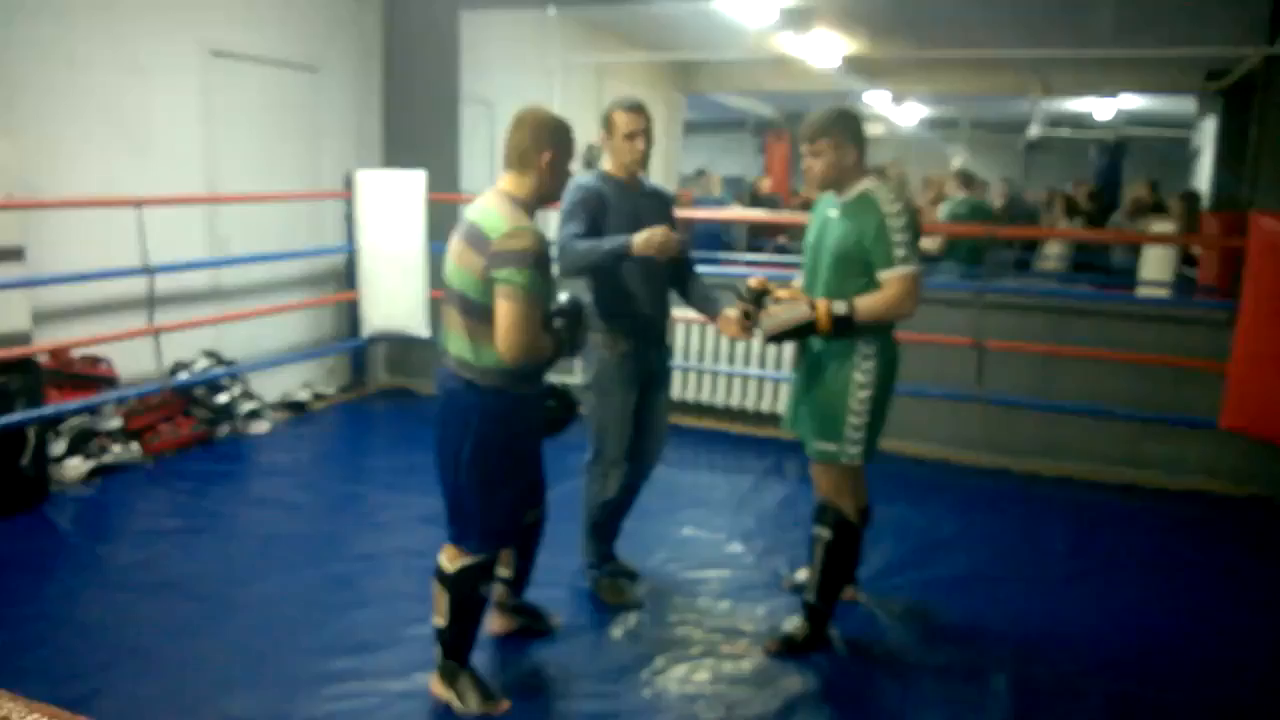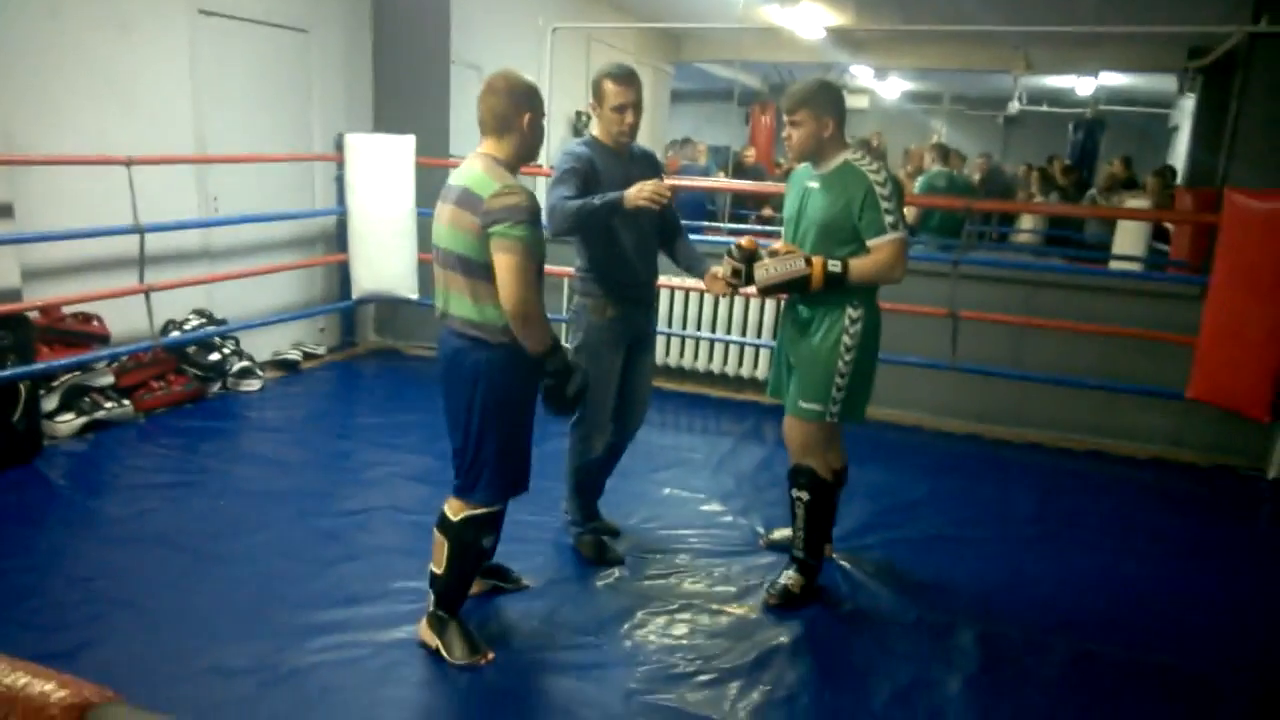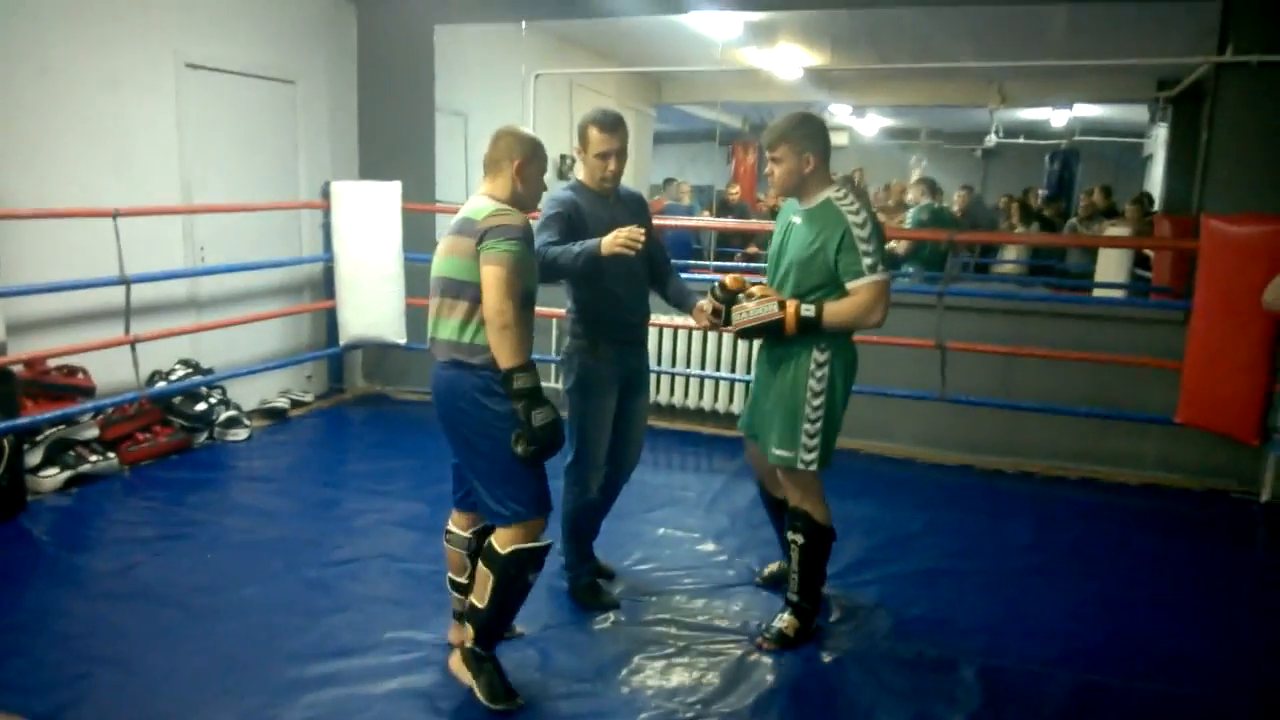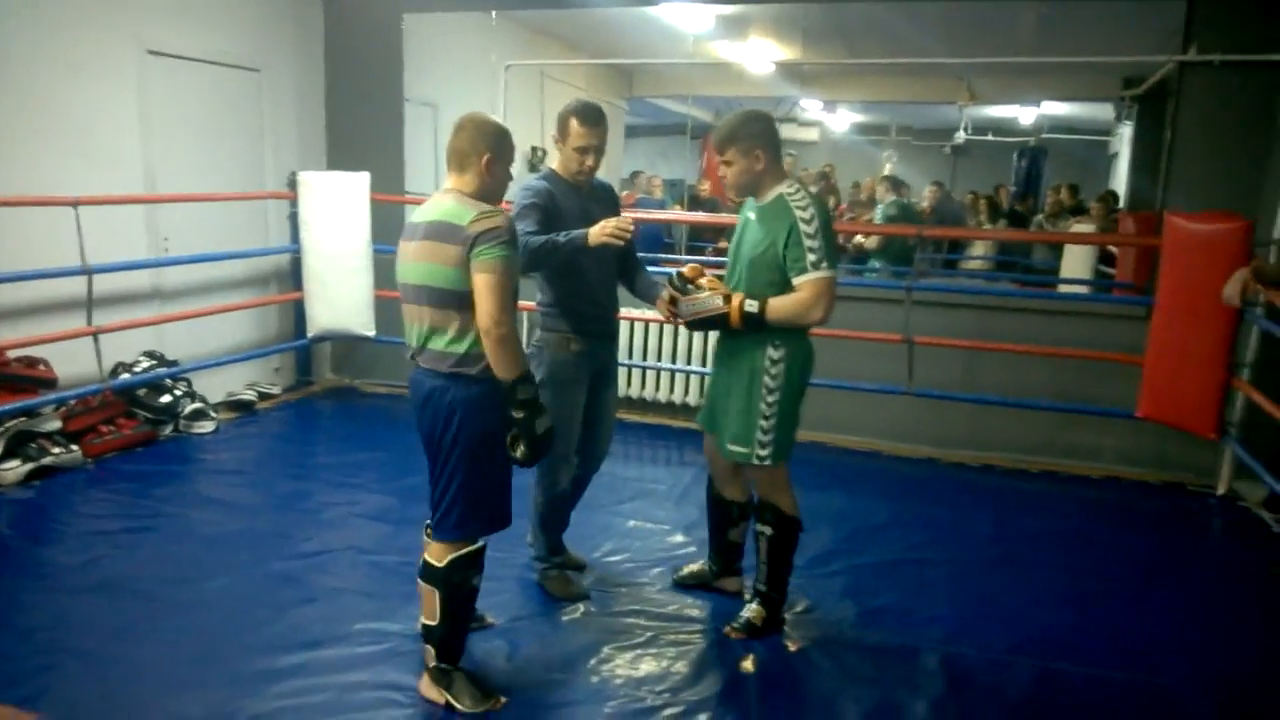
dt=0.4s
person 1, frame 1
left shoulder: (483, 209)
right shoulder: (521, 239)
right elbow: (515, 346)
left wrist: (547, 359)
right wrist: (562, 339)
left hip: (493, 394)
right hip: (486, 401)
left knee: (526, 503)
right knee: (474, 538)
left ankle: (509, 606)
right ankle: (451, 668)
person 1, frame 2
left shoulder: (460, 179)
right shoulder: (509, 198)
right elbow: (518, 302)
right wrist: (556, 364)
left hip: (461, 342)
right hip: (491, 356)
left knee: (483, 472)
right knee: (478, 489)
left ankle: (476, 568)
right ankle: (439, 616)
person 1, frame 3
left shoulder: (465, 219)
right shoulder: (506, 222)
right elbow: (502, 315)
right wrist: (529, 396)
left hip: (452, 375)
right hip: (482, 383)
left knee: (471, 504)
right knee: (524, 524)
left ankle: (466, 617)
right ankle: (473, 652)
person 1, frame 4
left shoulder: (418, 220)
right shoulder: (488, 223)
right elbow: (496, 327)
right wrist: (526, 401)
left hip: (426, 378)
right hip: (466, 390)
left knee: (447, 512)
right knee: (460, 530)
left ankle: (442, 612)
right ankle: (440, 669)
person 2, frame 1
left shoulder: (883, 210)
right shoulder: (825, 205)
left elbow: (903, 298)
left wrist: (824, 314)
right wrist: (779, 299)
left hip: (857, 359)
right hip: (822, 354)
left knee: (832, 480)
right knee: (840, 472)
left ankle: (816, 619)
right ankle: (838, 570)
person 2, frame 2
left shoulder: (868, 179)
right shoulder: (800, 175)
left elbow: (892, 264)
left wrist: (817, 271)
right wrist: (758, 260)
left hip: (840, 323)
right hip: (799, 316)
left knee: (801, 436)
right knee: (820, 436)
left ankle: (805, 568)
right ankle: (812, 529)
person 2, frame 3
left shoulder: (849, 219)
right shoulder: (791, 209)
left elbow: (872, 307)
left wrist: (791, 316)
right wrist: (747, 293)
left hip: (815, 364)
right hip: (776, 355)
left knee: (799, 482)
right knee: (764, 463)
left ankle: (802, 610)
right ankle: (796, 561)
person 2, frame 4
left shoulder: (800, 214)
right shoulder: (752, 205)
left elbow: (817, 305)
left wrist: (736, 309)
right wrist: (706, 283)
left hip: (771, 360)
right hip: (735, 352)
left knee: (766, 477)
right knee: (720, 461)
left ankle: (770, 601)
right ankle: (723, 566)
person 3, frame 1
left shoulder: (659, 199)
right shoulder: (586, 192)
left elbow: (681, 272)
right elbow: (569, 256)
left wrist: (718, 310)
right wrist: (631, 245)
left hip: (654, 346)
right hip: (612, 347)
left knee: (644, 456)
right knee: (609, 460)
left ankle: (604, 547)
right ankle: (600, 567)
person 3, frame 2
left shoulder: (647, 161)
right shoulder: (578, 159)
left elbow: (669, 232)
right elbow: (559, 217)
left wrist: (703, 269)
right wrist: (623, 199)
left hip: (641, 310)
right hip: (599, 310)
left knee: (629, 418)
right knee: (594, 420)
left ankle: (585, 504)
right ankle: (583, 524)
person 3, frame 3
left shoulder: (635, 203)
right shoulder: (565, 204)
left elbow: (659, 269)
right elbow: (541, 262)
left wrist: (691, 303)
right wrist: (600, 246)
left hip: (634, 349)
right hip: (592, 352)
left knee: (624, 458)
right knee: (588, 463)
left ankle: (580, 545)
right ankle: (578, 568)
person 3, frame 4
left shoulder: (605, 194)
right shoulder: (538, 193)
left elbow: (626, 262)
right elbow: (522, 252)
left wrist: (657, 294)
right wrist: (586, 237)
left hip: (603, 342)
right hip: (561, 344)
left knee: (594, 450)
right knee: (558, 454)
left ankle: (549, 536)
right ankle: (548, 559)
